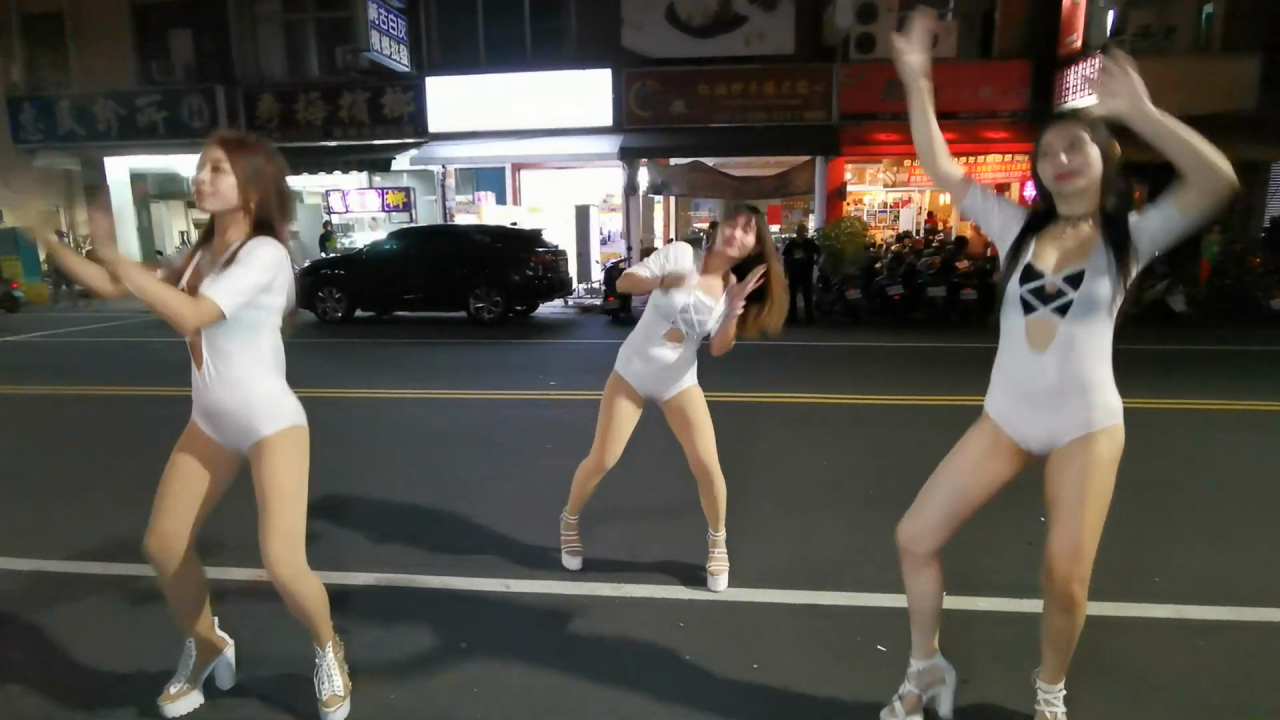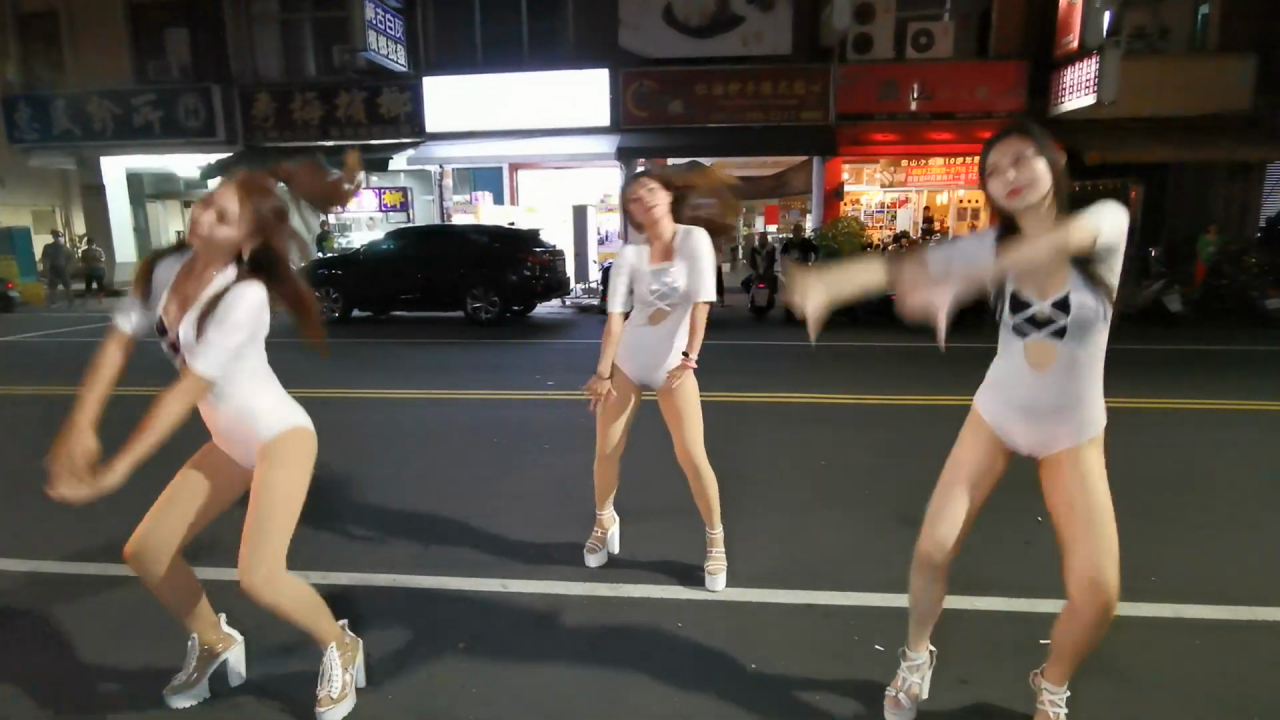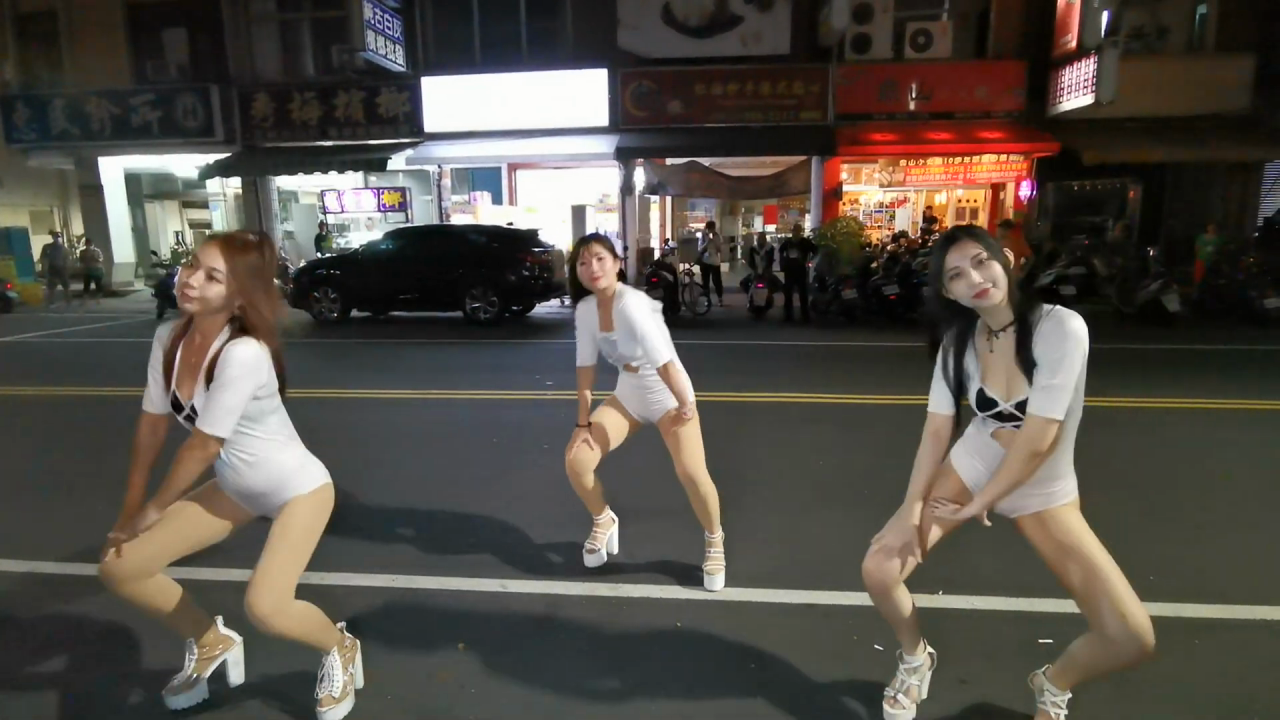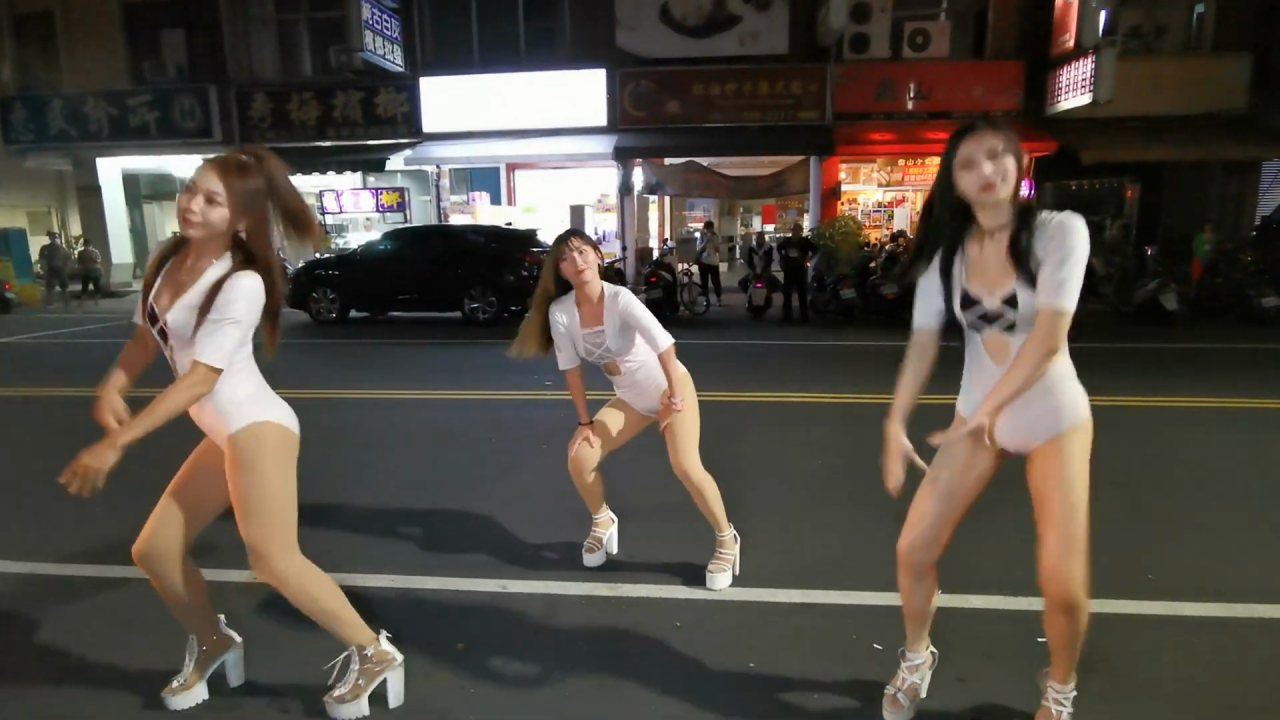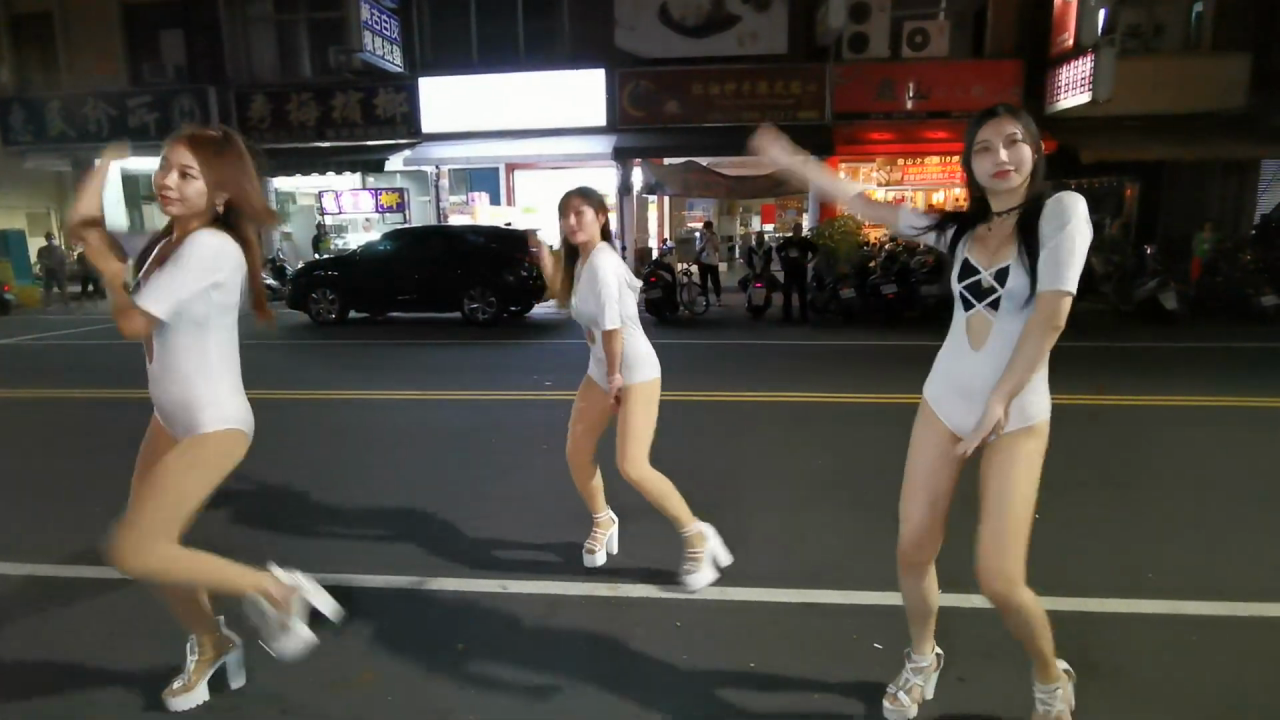
dt=0.3s
person 1, frame 1
left shoulder: (1130, 235)
right shoulder: (1018, 225)
left elbow: (1219, 179)
right elbow: (939, 169)
left wrist: (1138, 108)
right wrist: (916, 78)
left hip: (1085, 425)
right hip: (1004, 419)
left knee: (1064, 582)
right knee: (915, 537)
person 1, frame 2
left shoulder: (1106, 221)
right shoulder: (988, 242)
left elbow: (1066, 239)
right elbow: (907, 269)
left wrist: (964, 279)
right wrist: (828, 283)
left hip: (1071, 433)
right hip: (997, 415)
left knee: (1096, 593)
right knee: (933, 550)
right ankle: (916, 656)
person 1, frame 3
left shoulder: (1061, 327)
right shoulder: (957, 342)
left elbow: (1039, 436)
right elbow: (937, 431)
left wrist: (981, 502)
right wrist: (910, 508)
left hip: (1046, 496)
right hip: (970, 470)
left knee: (1133, 637)
right knee: (878, 568)
right ankle: (914, 660)
person 1, frame 4
left shoulder: (1061, 228)
right shoulder: (945, 256)
left elbow: (1047, 332)
right elbow: (920, 346)
left wrist: (986, 412)
right wrist: (894, 425)
left hip: (1056, 418)
right hip: (977, 416)
left knee: (1060, 582)
right knee: (914, 550)
right ankle: (915, 658)
person 1, frame 5
left shoulder: (1063, 211)
right shoulder: (962, 228)
left elbow: (1052, 313)
right elbow: (868, 207)
left wrist: (1001, 400)
right wrist: (791, 159)
left hip: (1018, 418)
right hip: (945, 405)
left knee: (999, 578)
right knee: (912, 549)
right ankle: (922, 659)
person 2, frame 1
left shoulder: (263, 252)
right shoulder: (201, 252)
left elbow: (191, 318)
right elbow: (113, 288)
left wrist: (115, 255)
right wrist: (53, 244)
left hip: (274, 426)
right hip: (210, 426)
left knee: (283, 563)
right knee: (163, 548)
left ankle: (328, 652)
right ankle: (205, 645)
person 2, frame 2
left shoulder: (245, 295)
right shoulder: (166, 266)
left elbow: (188, 389)
right elbow: (118, 343)
left wrist: (116, 469)
right wrist: (80, 426)
left hip: (281, 437)
right hip: (230, 446)
left knee: (259, 578)
right knee: (144, 554)
left ankle: (339, 645)
right ankle: (214, 641)
person 2, frame 3
left shoulder: (242, 355)
right shoulder: (169, 338)
left elbow: (204, 445)
right elbow: (152, 425)
left wrist: (151, 511)
right wrist: (131, 507)
left hip: (299, 490)
right hip: (237, 490)
left knee: (265, 606)
right knee: (119, 568)
left ankle: (339, 648)
right ankle: (211, 643)
person 2, frame 4
left shoulder: (241, 282)
right shoulder: (167, 258)
left elbow: (200, 378)
right elbow: (148, 338)
left wrist: (115, 442)
right wrist: (113, 383)
left hip: (257, 426)
right hip: (226, 435)
left knee: (274, 564)
right knee: (152, 552)
left ankle: (373, 655)
right ankle: (212, 644)
person 2, frame 5
left shoulder: (211, 247)
right shoulder: (169, 240)
left elbow: (132, 321)
left wrist: (96, 245)
right wrist: (89, 222)
left hip: (214, 427)
right hip: (172, 421)
left knee: (138, 552)
right knee: (128, 546)
left ankle: (272, 589)
right ankle: (212, 644)
person 3, frame 1
left shoulder: (734, 290)
right shoulder: (679, 254)
left elbow: (719, 348)
right elbow: (625, 282)
left wrist: (735, 306)
right wrist: (663, 281)
left hip: (679, 382)
right hip: (631, 372)
left knee: (707, 466)
right knee: (602, 460)
left ankle: (718, 545)
right ankle: (570, 521)
person 3, frame 2
left shoulder: (695, 239)
right shoulder: (627, 256)
left elbow: (701, 302)
right elbow: (614, 315)
left wrist: (690, 358)
right wrist: (602, 372)
left hip: (673, 364)
right hip: (627, 360)
left knee: (692, 457)
right knee: (608, 451)
left ankle: (715, 540)
right ankle: (605, 521)
person 3, frame 3
left shoulder: (631, 304)
right shoulder: (586, 310)
left elbow: (663, 358)
right elbow: (585, 367)
left wrist: (685, 403)
right wrist: (583, 421)
left hip: (670, 398)
right hip: (627, 398)
left knee: (692, 472)
right knee: (576, 461)
left ankle: (714, 543)
right ankle: (604, 523)
person 3, frame 4
left shoulder: (620, 299)
right shoulder: (559, 312)
left elbow: (665, 345)
right elbow: (572, 369)
left wrist: (672, 395)
right wrist: (584, 419)
left hip: (668, 383)
right hip: (630, 395)
left knee: (686, 466)
right knee: (580, 458)
left ankle: (726, 539)
right ankle: (603, 522)
person 3, frame 5
left shoulder: (601, 261)
right shoulder: (580, 261)
left elbow: (612, 325)
right elbow: (569, 299)
left wrist: (616, 377)
right wrist: (546, 259)
left hip: (636, 373)
right hip: (600, 371)
left knee: (632, 467)
right knee: (577, 453)
left ankle: (698, 535)
right ankle: (603, 522)
